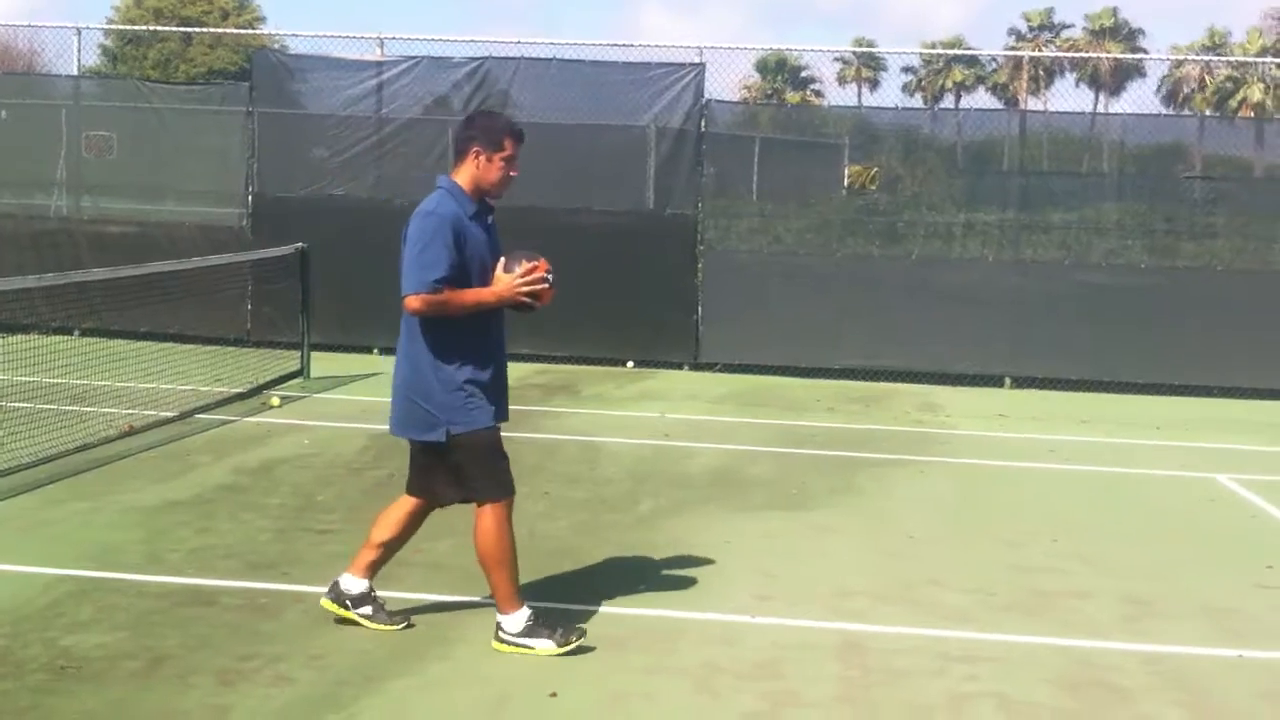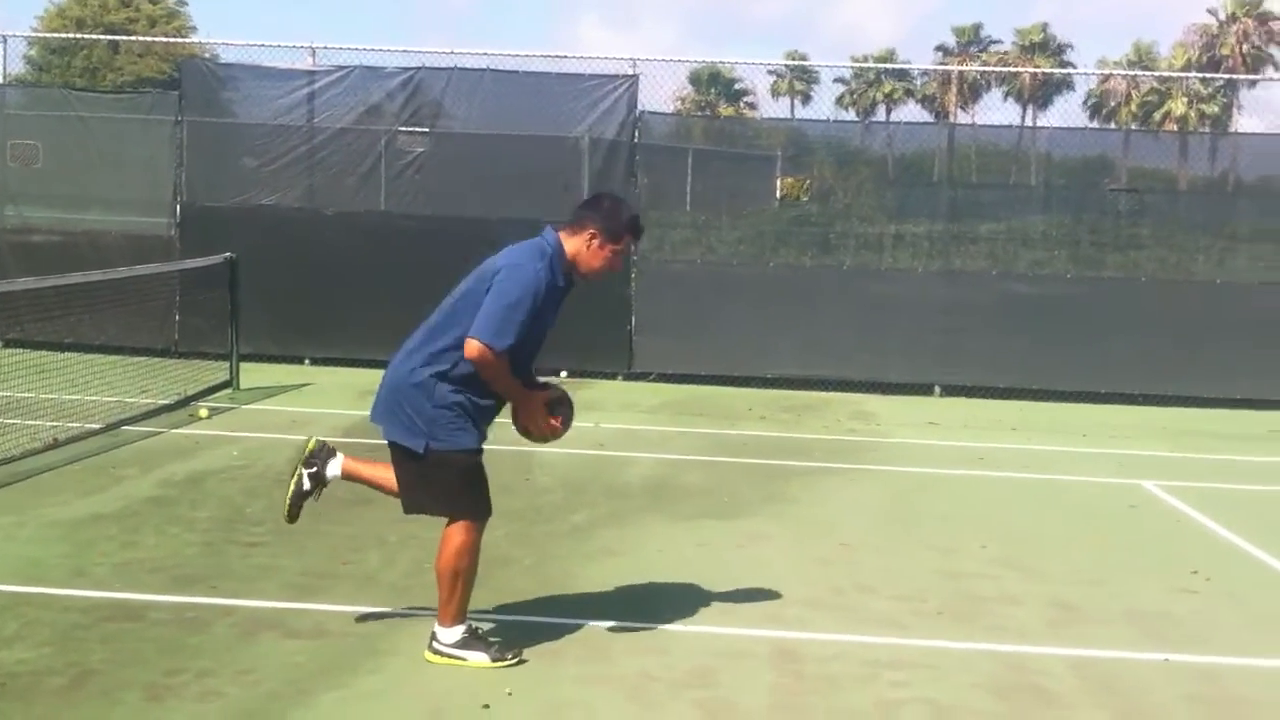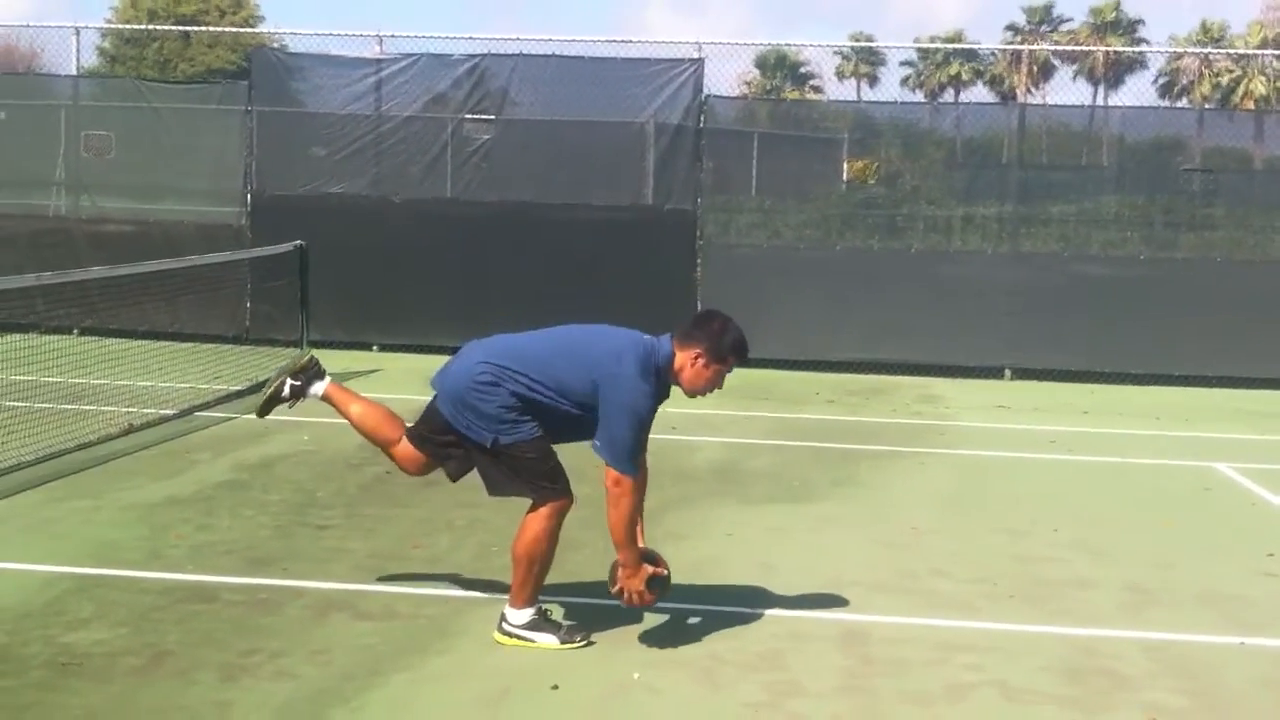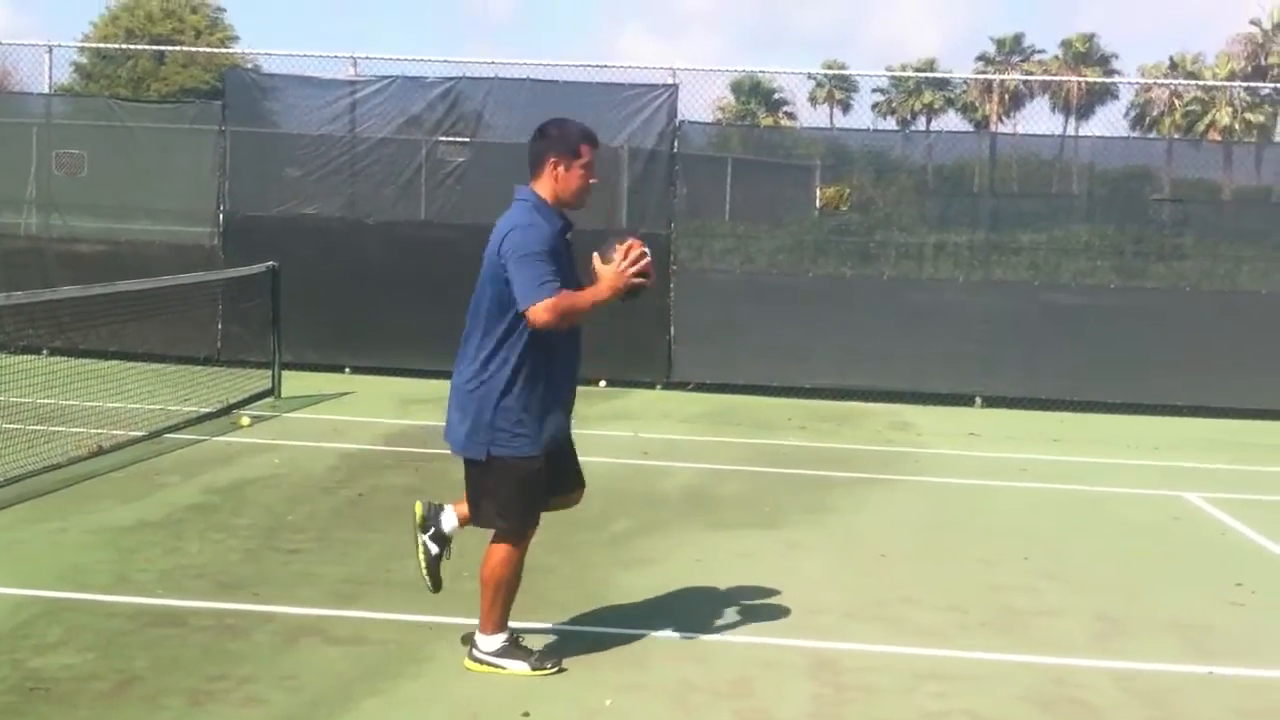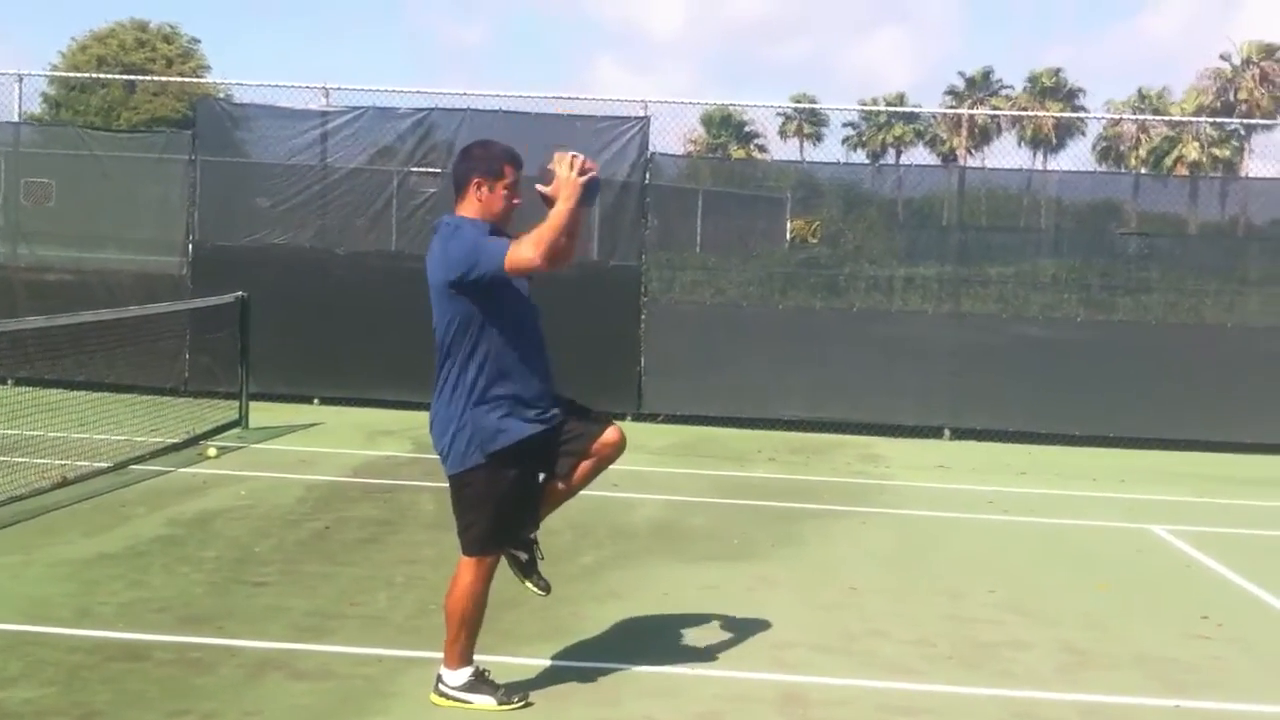
dt=1s
person 1, frame 1
left shoulder: (476, 215)
right shoulder: (439, 216)
right elbow: (420, 299)
left wrist: (512, 290)
right wrist: (495, 294)
left hip: (452, 386)
right hip: (448, 388)
left knee: (426, 492)
right knee: (495, 497)
left ankle: (352, 585)
right ankle: (514, 621)
person 1, frame 2
left shoulder: (548, 266)
right shoulder: (531, 272)
right elbow: (480, 351)
left wrist: (531, 396)
right wrist: (526, 404)
left hip: (426, 389)
right hip: (431, 395)
left knee: (425, 487)
right knee: (468, 513)
left ankle: (330, 464)
right ankle: (450, 636)
person 1, frame 3
left shoulder: (646, 359)
right shoulder: (633, 383)
left elbow: (634, 464)
right elbow: (620, 484)
left wrist: (639, 541)
right wrist: (630, 566)
left hip: (473, 376)
right hip: (487, 393)
left knee: (410, 453)
right knee: (552, 499)
left ankle: (315, 384)
right ankle: (520, 618)
person 1, frame 4
left shoulder: (546, 224)
right shoulder: (526, 231)
left elbow: (557, 296)
right elbow: (544, 314)
left wrist: (605, 280)
right wrist: (608, 288)
left hip: (534, 402)
right hip: (500, 408)
left knee: (564, 493)
right knee: (515, 529)
left ankle: (447, 520)
right ankle: (489, 644)
person 1, frame 5
left shoulder: (487, 240)
right shoulder: (458, 243)
left elbow: (553, 254)
right elbow: (531, 257)
left wrist: (563, 203)
right wrist: (567, 197)
left hip: (527, 407)
right hip: (481, 423)
left knee: (606, 439)
right knee: (480, 556)
left ankle: (522, 530)
right ankle: (455, 678)
